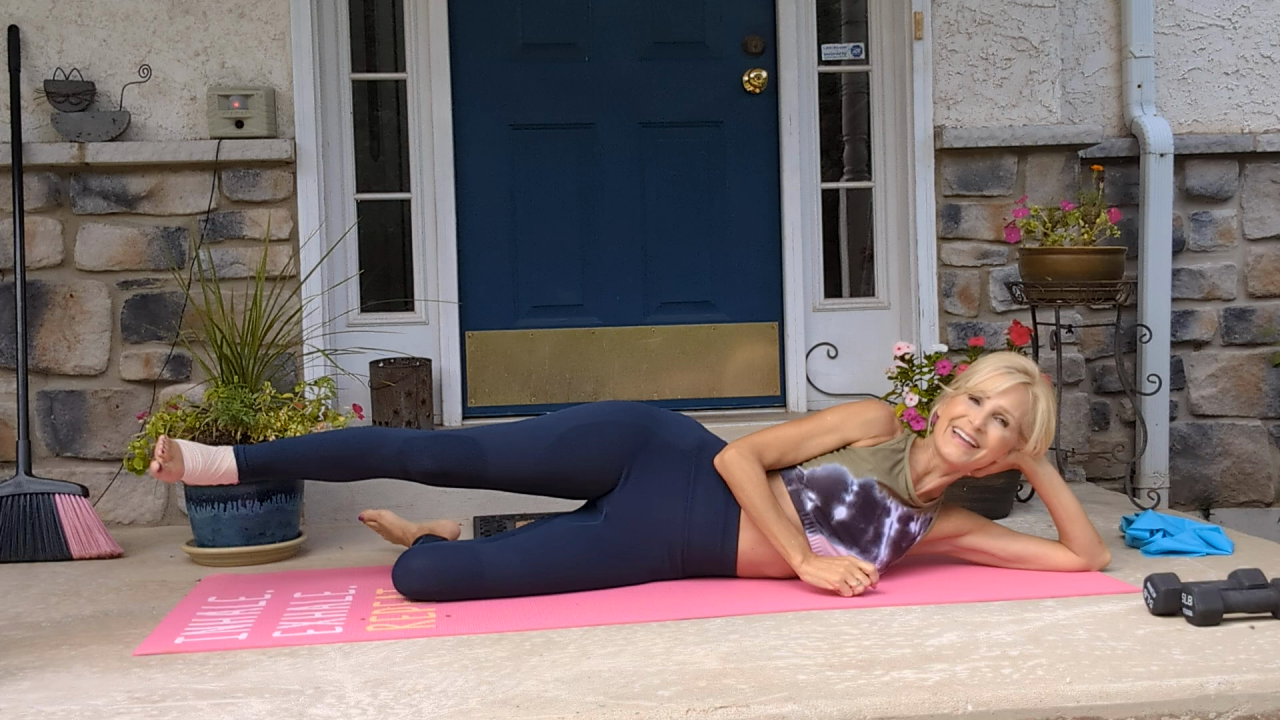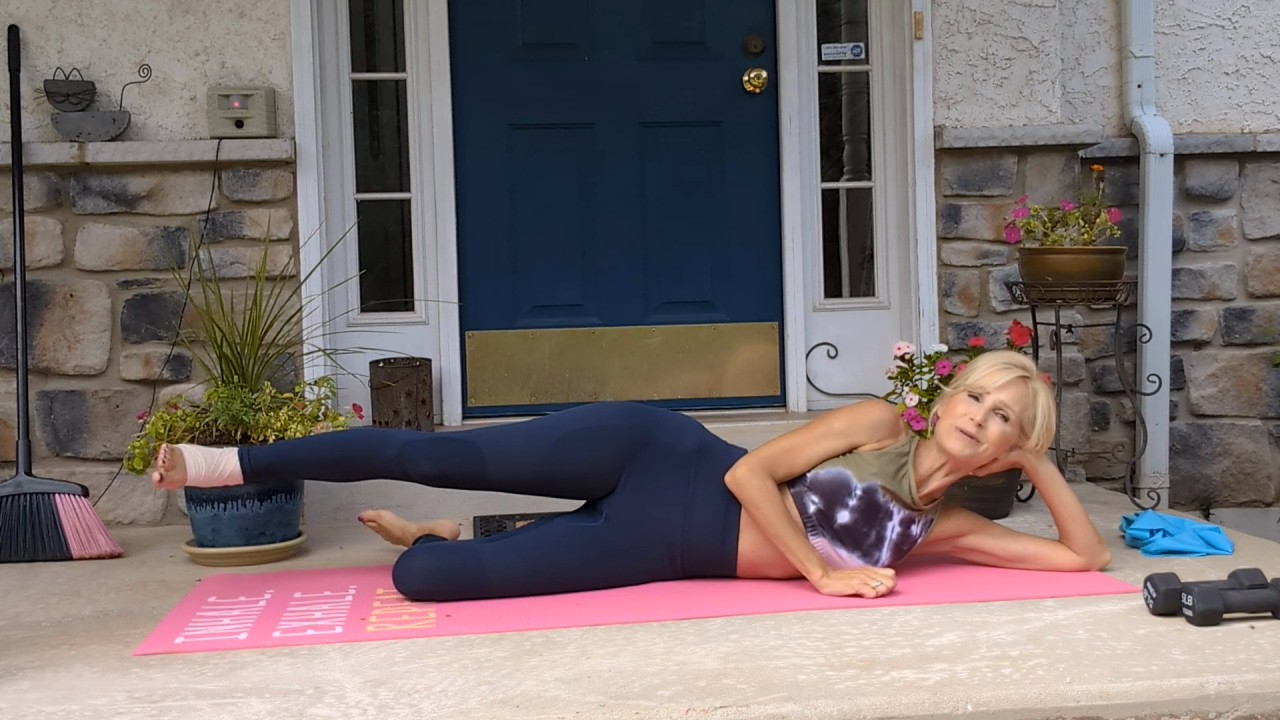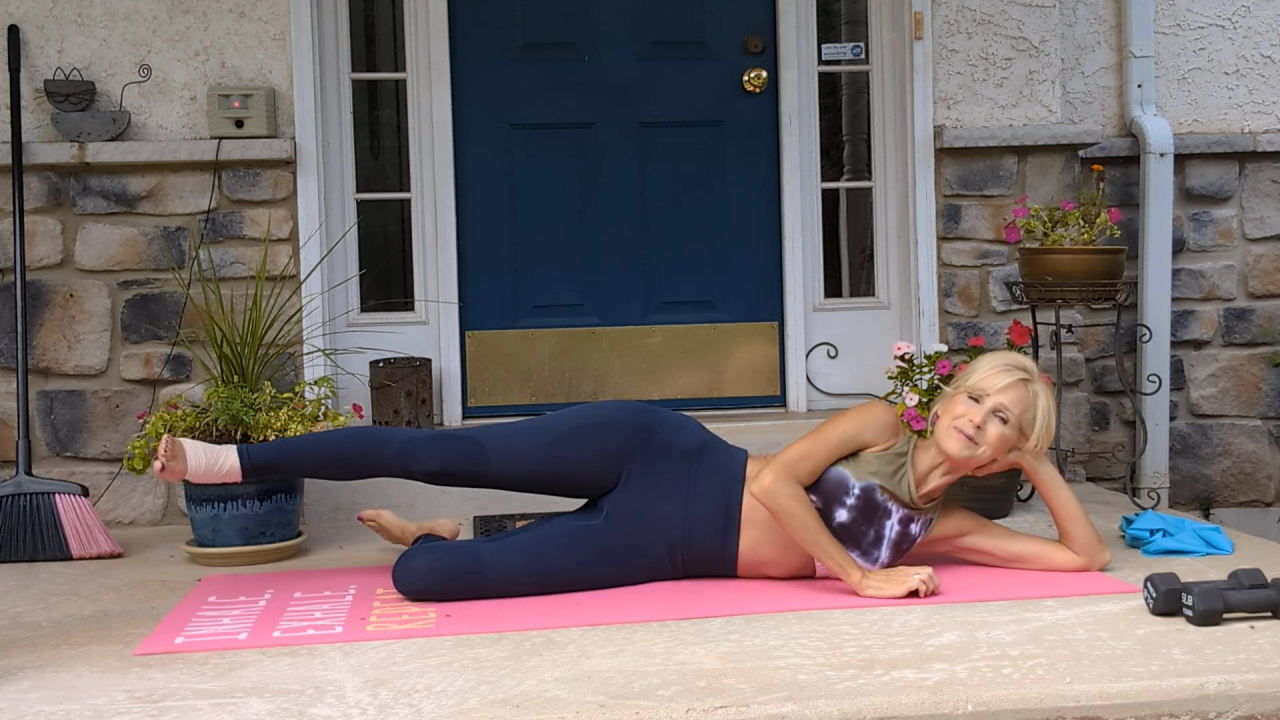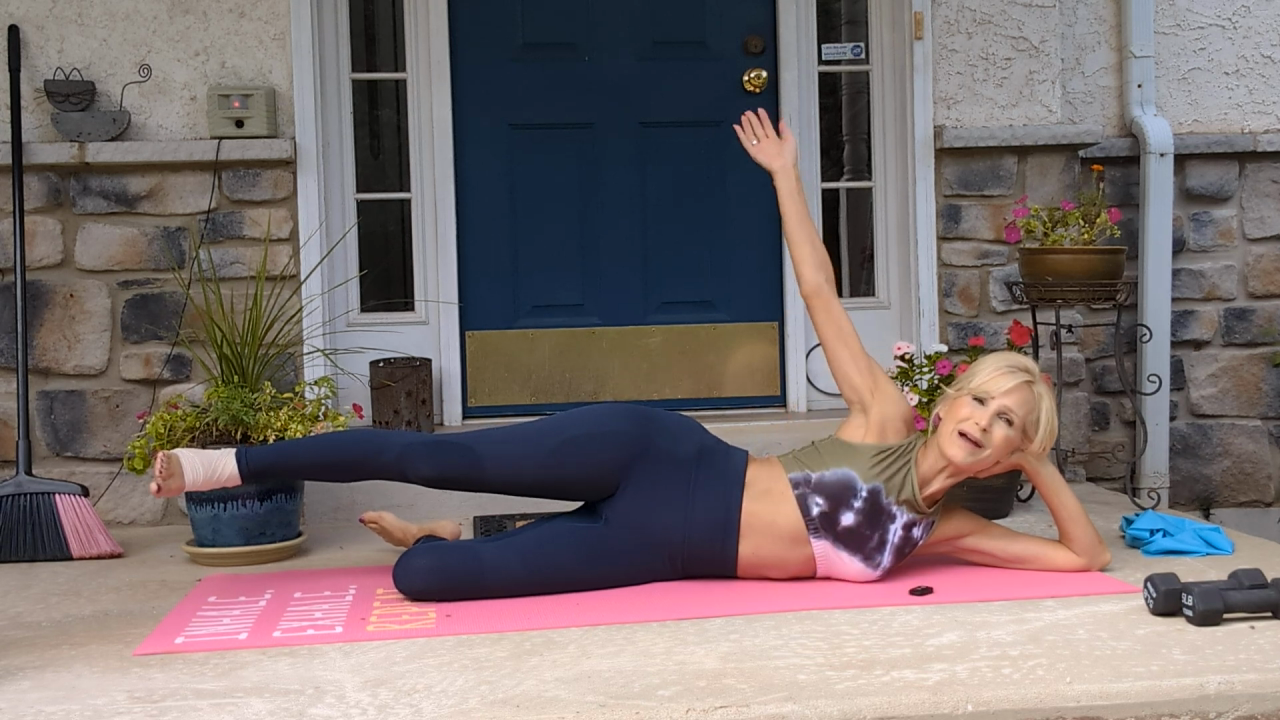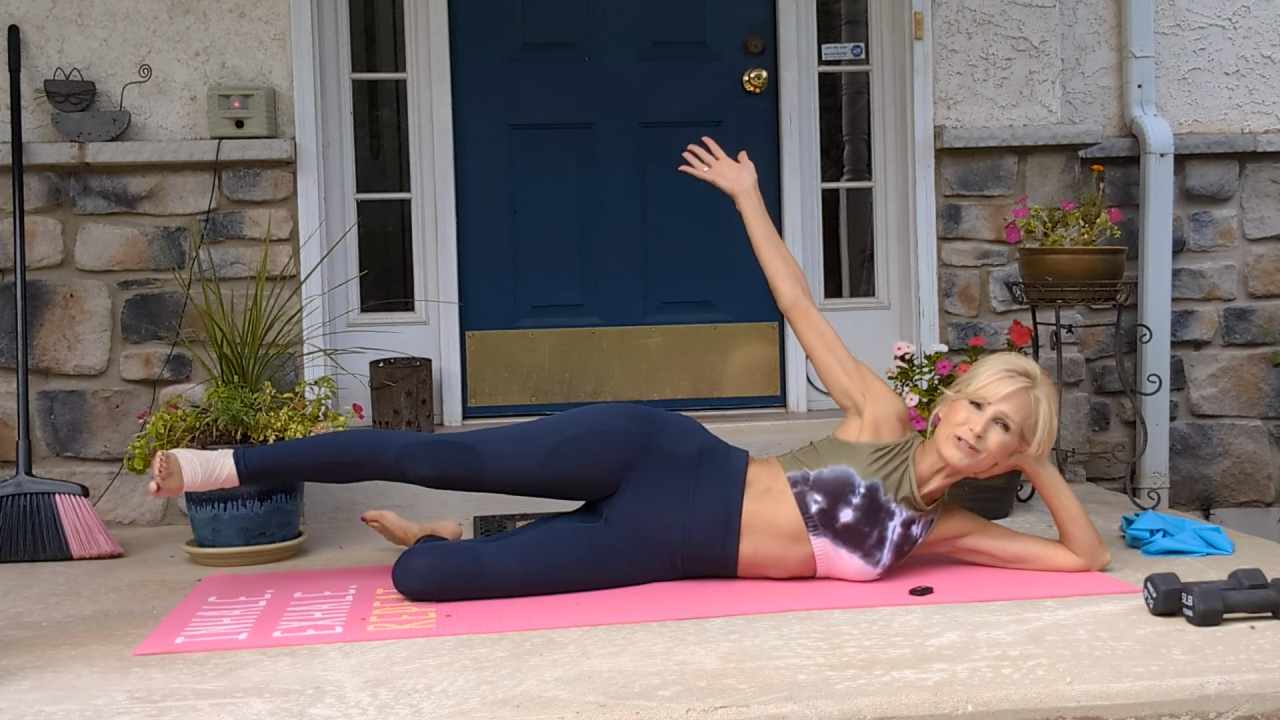
dt=0.7s
person 1, frame 1
left shoulder: (940, 524)
right shoulder: (876, 423)
left elbow: (1085, 555)
right elbow: (738, 456)
left wrist: (1039, 466)
right wrist: (804, 561)
left hip: (657, 548)
right hip: (657, 455)
right knee: (431, 453)
left ankle: (433, 537)
right ankle: (229, 460)
person 1, frame 2
left shoulder: (941, 525)
right shoulder: (877, 424)
left elbow: (1085, 557)
right elbow: (749, 473)
left wrist: (1042, 465)
right wrist: (820, 572)
left hip: (655, 548)
right hip: (654, 454)
right knee: (433, 455)
left ankle: (435, 539)
right ankle: (234, 461)
person 1, frame 3
left shoulder: (940, 527)
right shoulder: (881, 424)
left elbow: (1085, 555)
right elbow: (772, 480)
left wrist: (1039, 465)
right wrist: (860, 575)
left hip: (659, 550)
right hip: (658, 454)
right knee: (432, 451)
left ankle: (441, 536)
right ankle: (232, 458)
person 1, frame 4
left shoulder: (938, 528)
right shoulder: (885, 419)
left elbow: (1086, 555)
right elbow: (820, 297)
left wrist: (1040, 463)
right wrist: (786, 175)
left hip: (660, 554)
right hip: (661, 458)
right knee: (431, 458)
left ankle: (441, 540)
right ankle: (229, 466)
person 1, frame 5
left shoulder: (939, 526)
right shoulder: (882, 416)
left elbow: (1085, 555)
right elbow: (796, 303)
left wrist: (1040, 466)
right wrist: (746, 197)
left hip: (658, 551)
right hip: (661, 457)
right knee: (431, 457)
left ankle: (451, 539)
right ankle: (224, 464)
